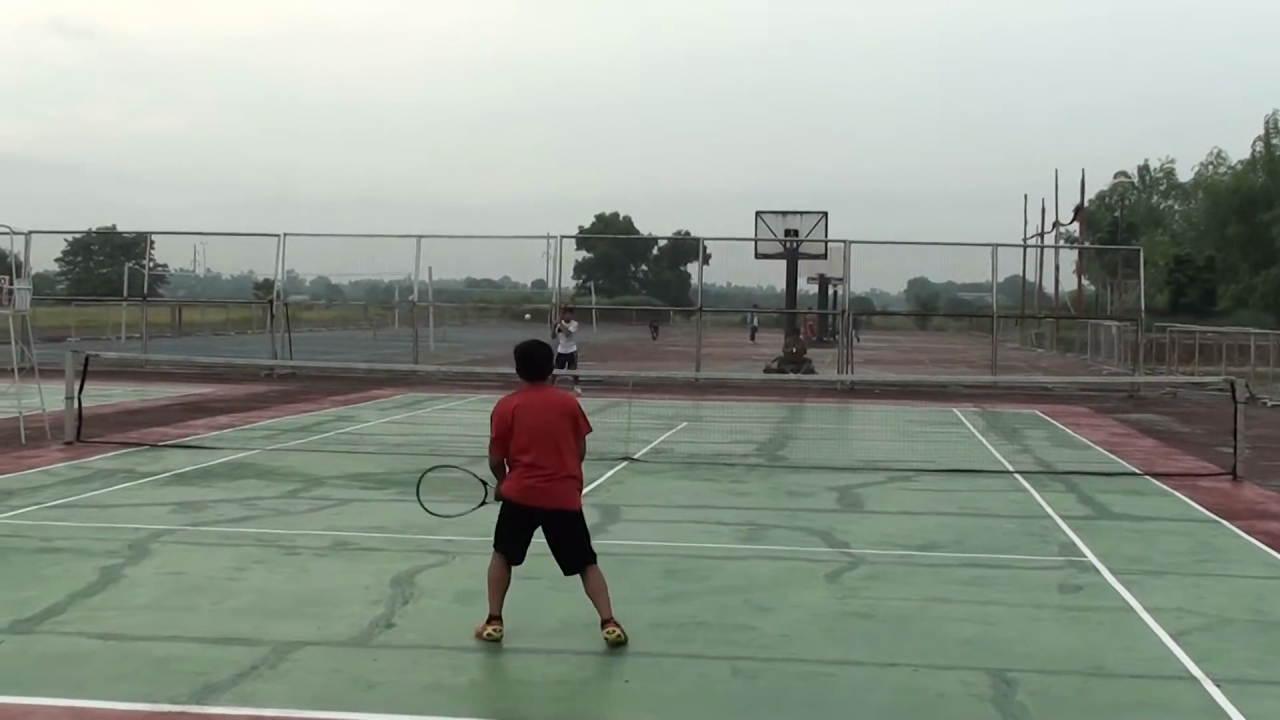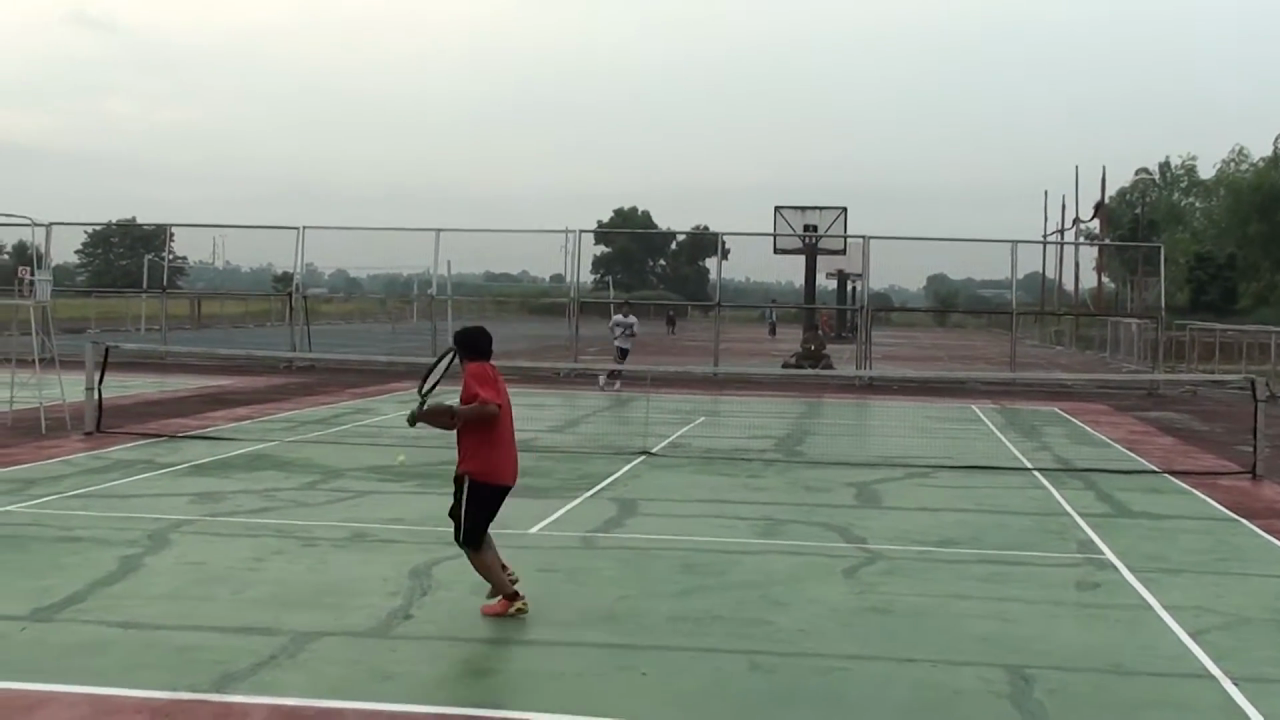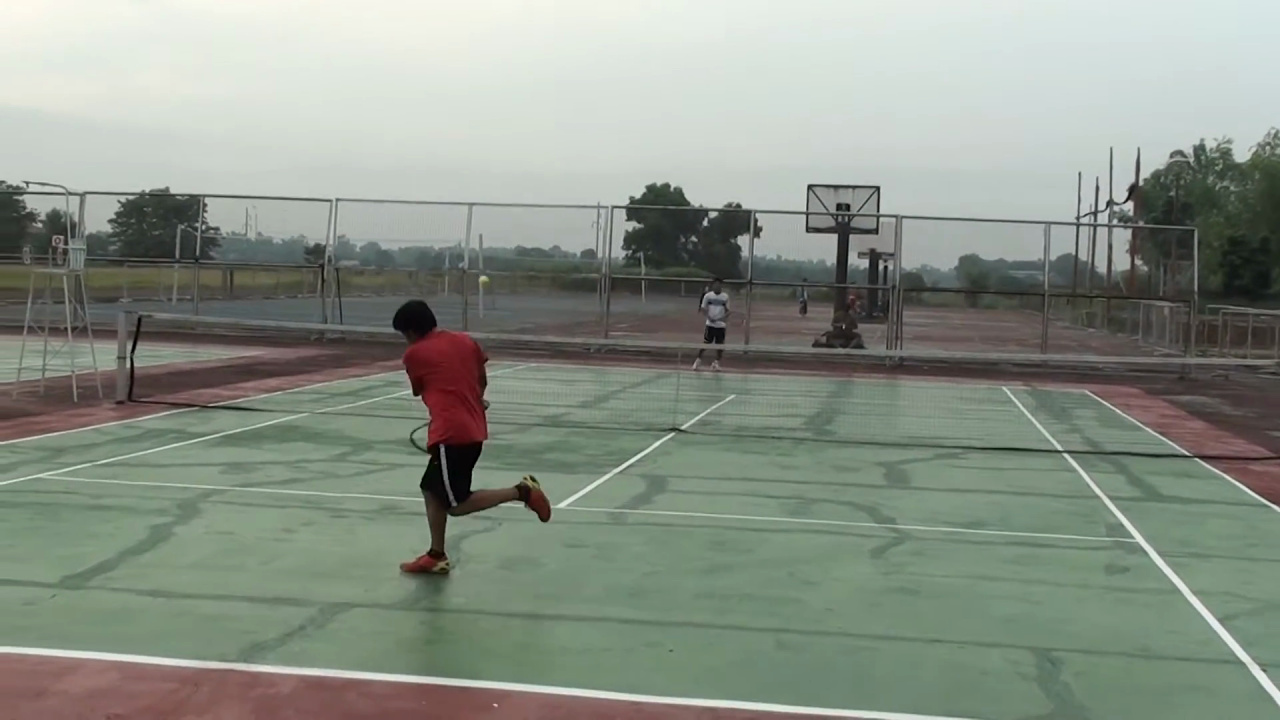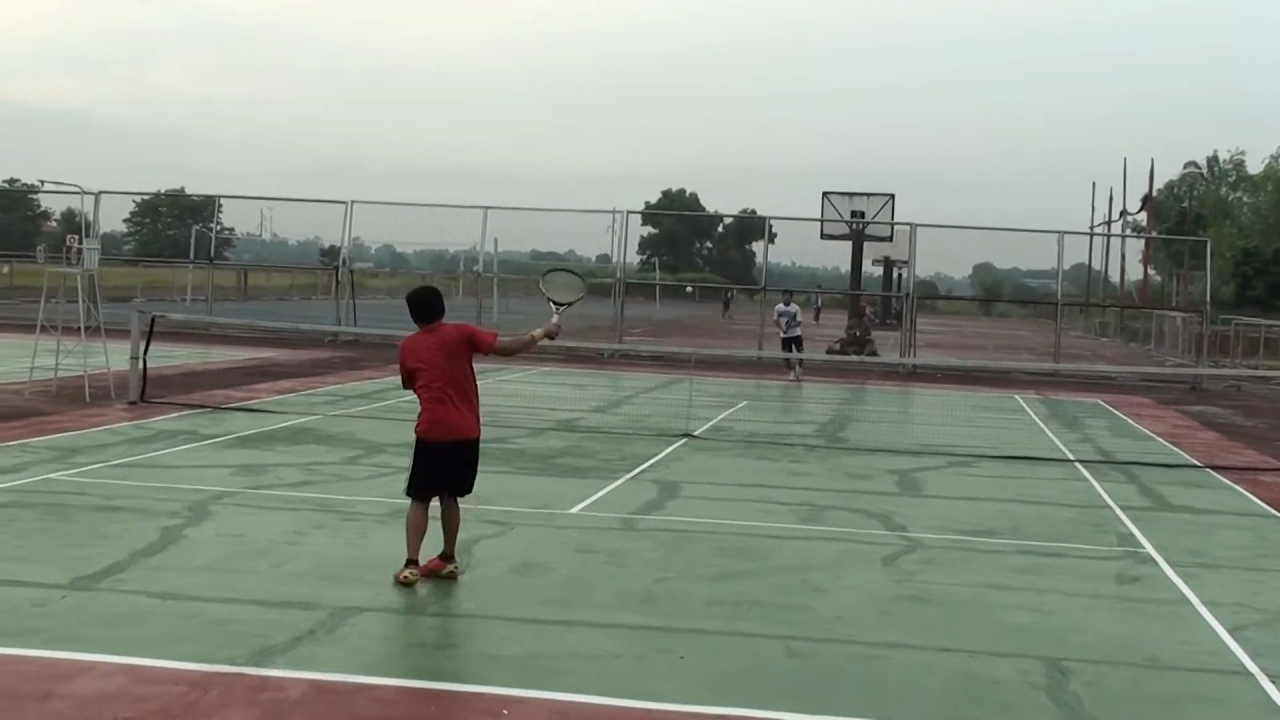
dt=0.5s
person 1, frame 1
left shoulder: (506, 406)
right shoulder: (569, 403)
left elbow: (496, 460)
right elbow: (580, 453)
left wrist: (501, 485)
left hip: (520, 495)
right hip: (564, 496)
left knee: (502, 555)
right knee: (587, 563)
left ankle: (494, 622)
right ankle: (608, 623)
person 1, frame 2
left shoulder: (477, 372)
right shoulder: (489, 374)
left elbow: (489, 409)
right elbow: (458, 422)
left wrist: (449, 410)
right wrist: (428, 414)
left hip: (480, 471)
right hip: (501, 471)
left knee: (468, 541)
right knee: (468, 525)
left ankle: (511, 597)
right ankle: (502, 574)
person 1, frame 3
left shoulder: (413, 355)
right shoulder: (465, 341)
right elbow: (481, 378)
left hip: (451, 433)
right hip: (473, 431)
left knee: (459, 502)
right knee: (432, 489)
left ankle: (522, 490)
right ankle: (437, 556)
person 1, frame 4
left shoulder: (408, 347)
right shoulder: (462, 334)
right elbow: (505, 347)
right wrist: (541, 332)
left hip: (432, 431)
right hip: (467, 431)
left knee: (419, 499)
right knee: (449, 495)
left ankle: (411, 565)
right ankle: (447, 559)
